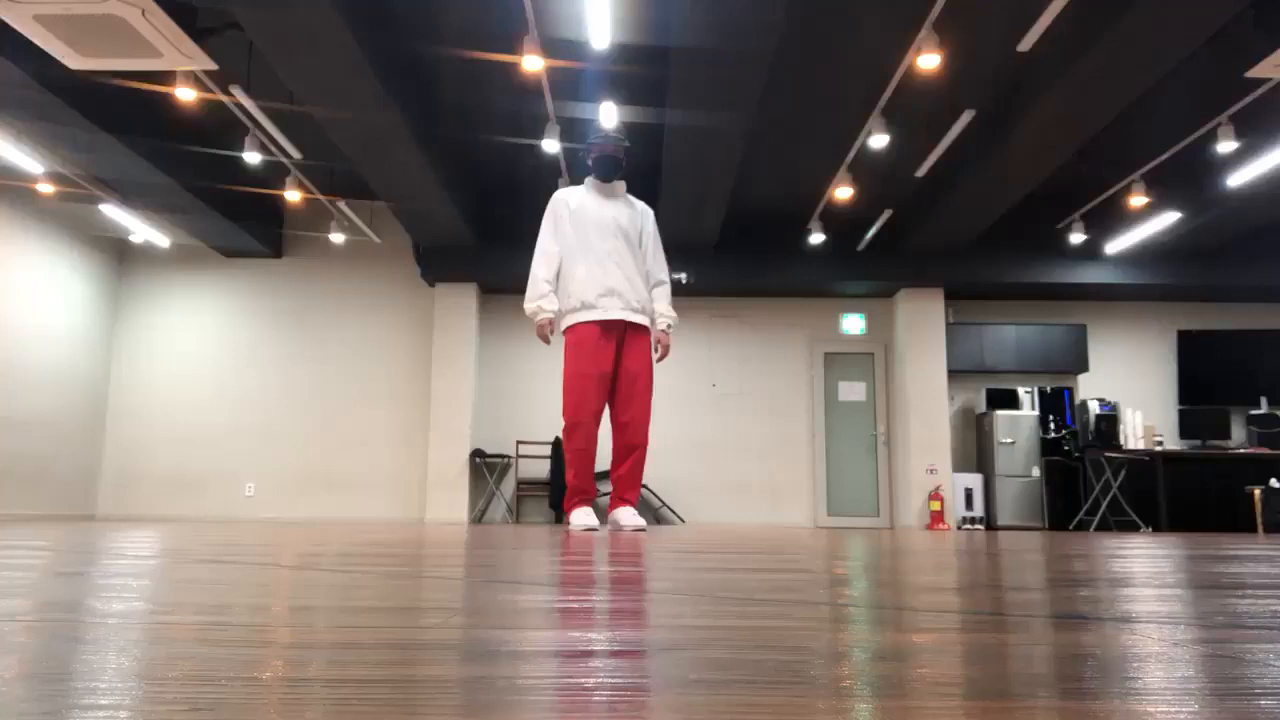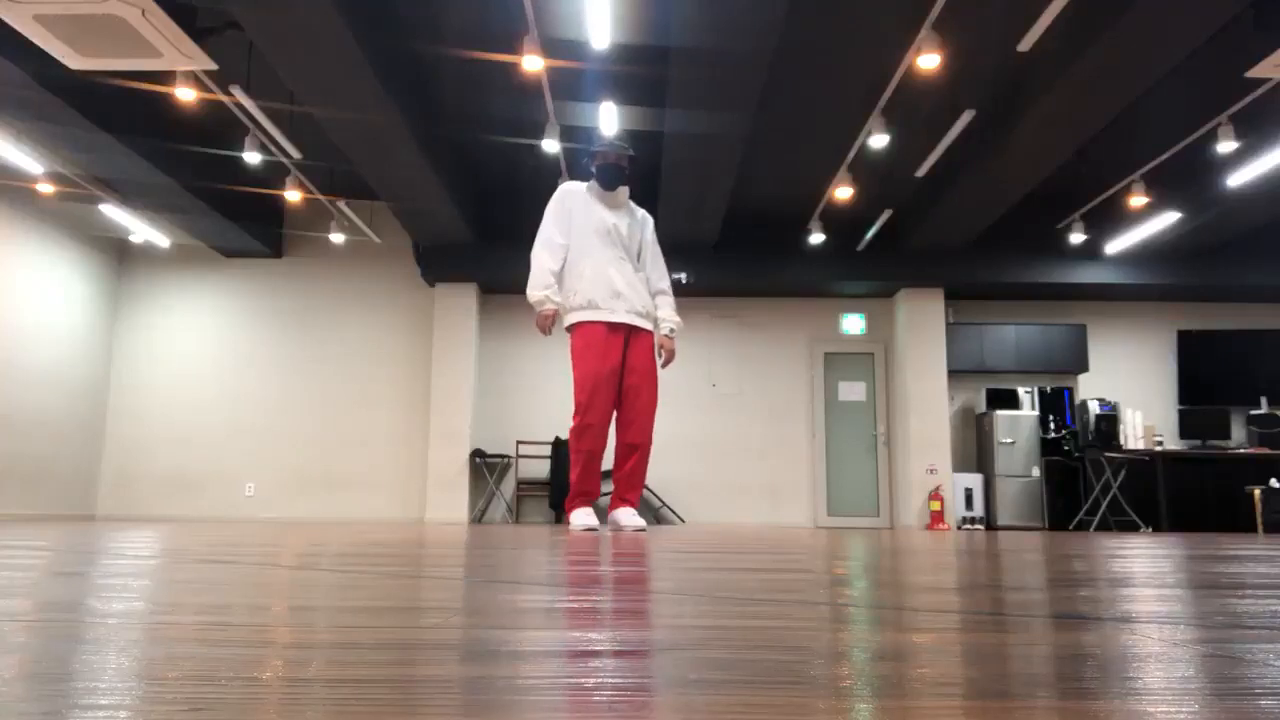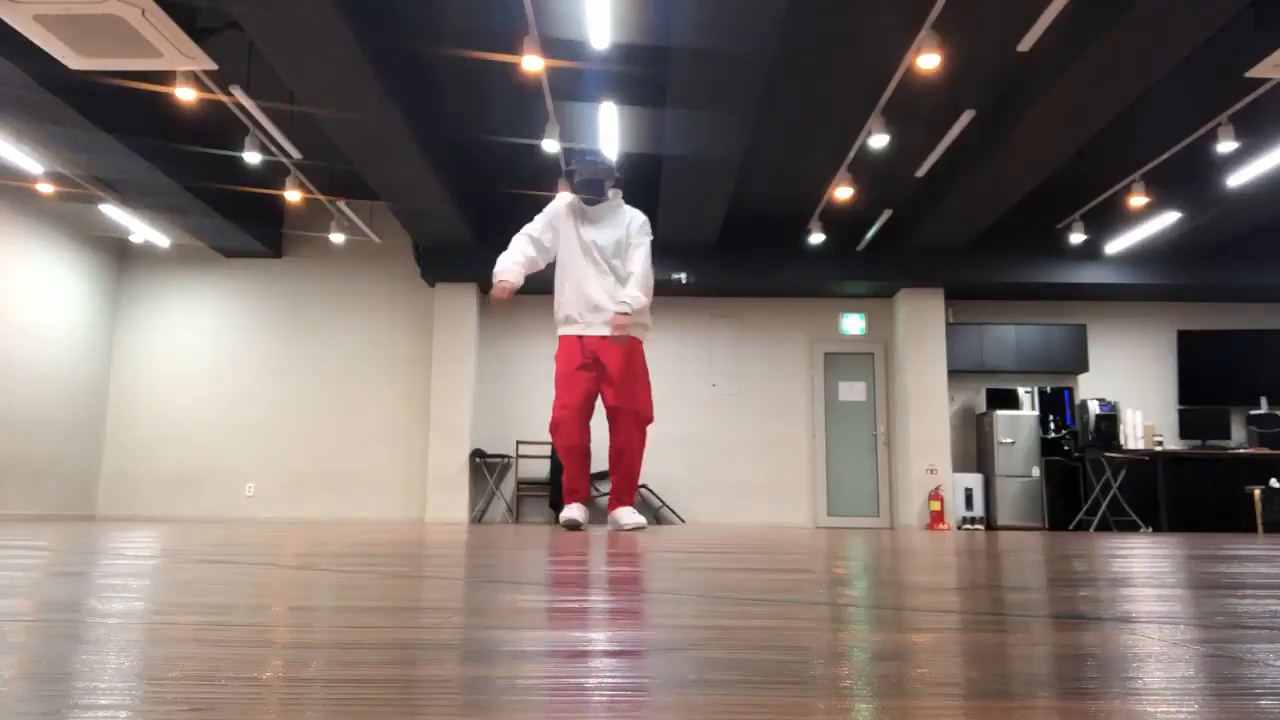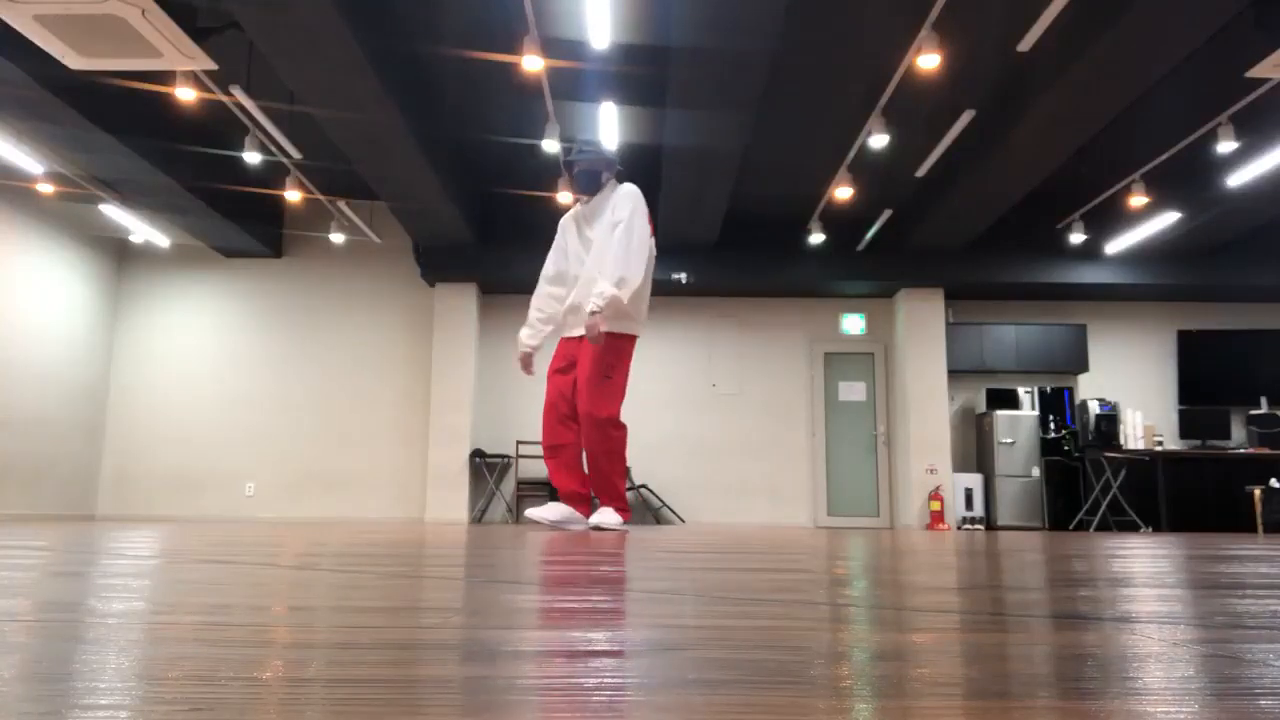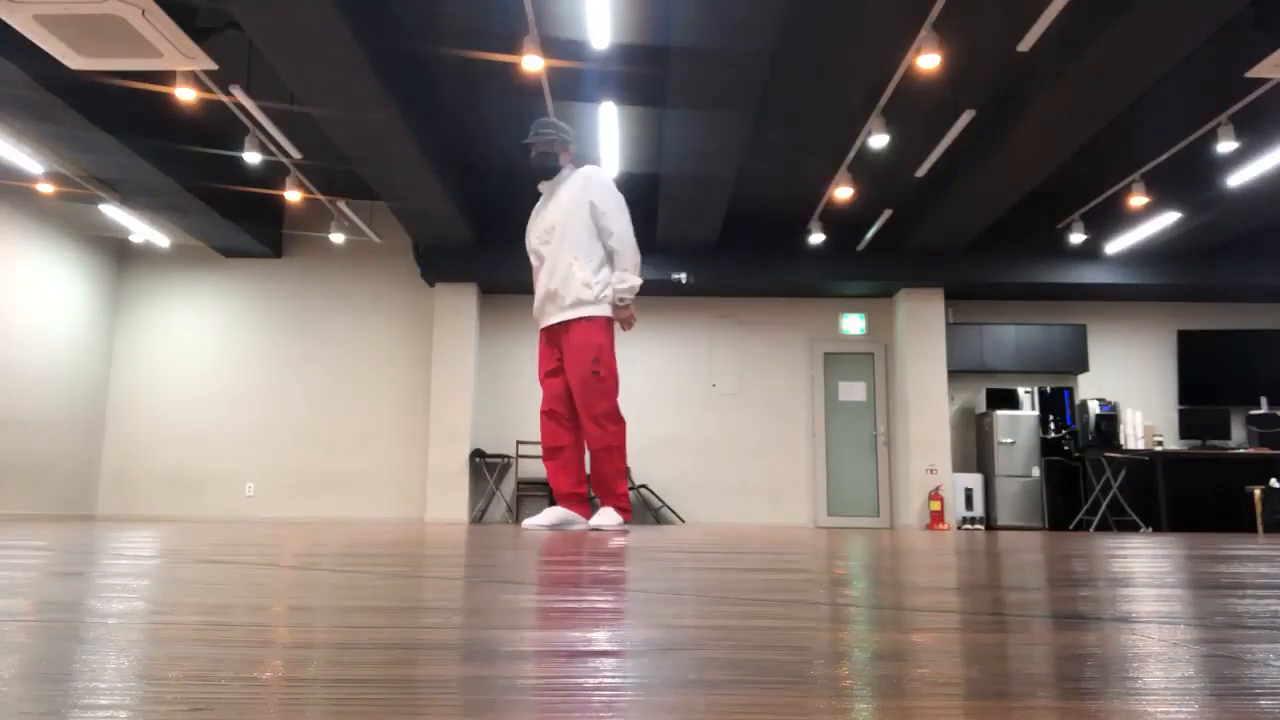
dt=1s
person 1, frame 1
left shoulder: (641, 211)
right shoulder: (565, 201)
left elbow: (656, 270)
right elbow: (547, 256)
left wrist: (663, 320)
right wrist: (543, 308)
left hip: (635, 321)
right hip: (586, 318)
left knee: (634, 417)
right knee: (581, 413)
left ankle: (624, 503)
right ankle: (579, 504)
person 1, frame 2
left shoulder: (641, 218)
right shoulder: (570, 196)
left elbow: (657, 274)
right elbow: (548, 247)
left wrist: (667, 325)
right wrist: (546, 296)
left hip: (638, 323)
right hip: (591, 318)
left knee: (639, 415)
right knee: (592, 410)
left ankle: (624, 503)
right ankle: (581, 503)
person 1, frame 3
left shoulder: (633, 219)
right shoulder: (562, 210)
left elbow: (640, 270)
right elbow: (530, 242)
left wrist: (625, 308)
right wrist: (507, 272)
left hip: (622, 334)
right hip: (574, 333)
left knee: (631, 415)
right knee: (568, 417)
left ankle: (622, 503)
right ankle: (576, 500)
person 1, frame 4
left shoulder: (627, 197)
right shoulder: (569, 221)
left elbow: (625, 260)
right elbow: (551, 283)
left wrist: (599, 307)
right wrist: (530, 337)
left hip: (611, 327)
right hip: (571, 330)
left knee: (597, 414)
right knee: (558, 415)
left ankle: (613, 506)
right ankle: (573, 503)
person 1, frame 5
left shoulder: (590, 180)
right shoulder: (540, 208)
left elbow: (621, 237)
left wrist: (623, 296)
right wrist: (545, 309)
left hip: (587, 312)
right hip: (550, 319)
left knee: (597, 408)
right knee: (555, 413)
left ankle: (614, 506)
right ankle: (570, 504)
